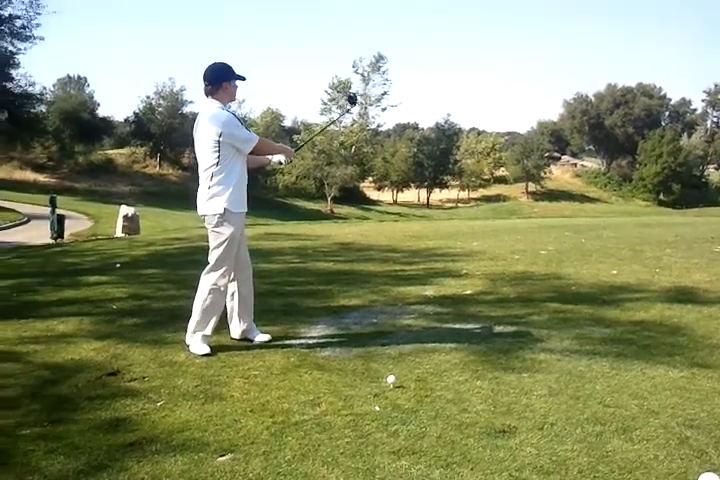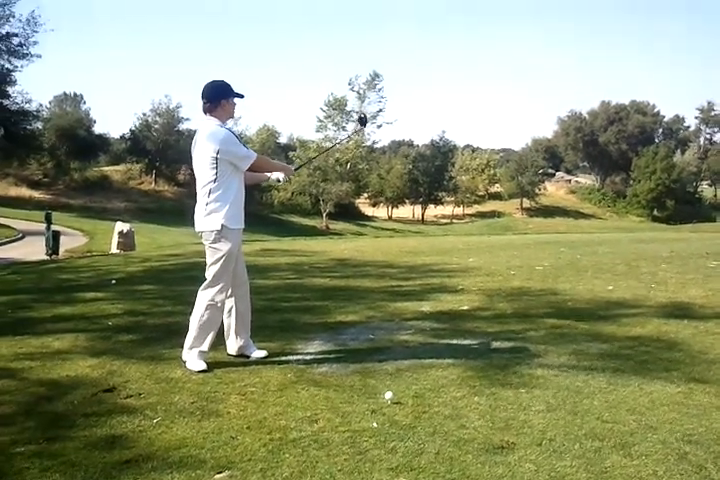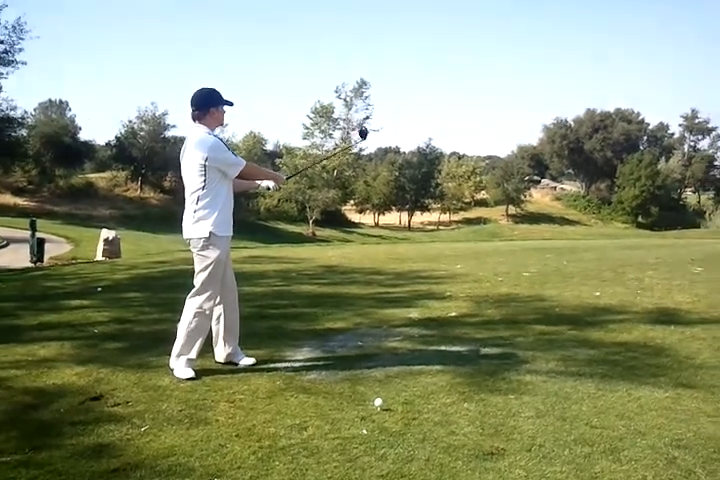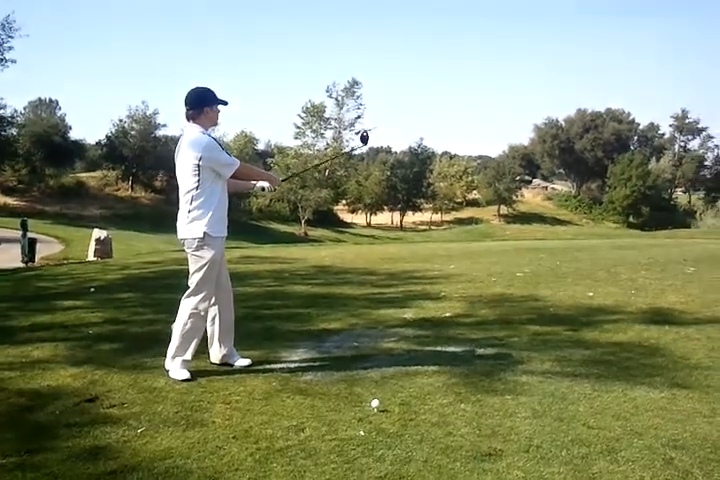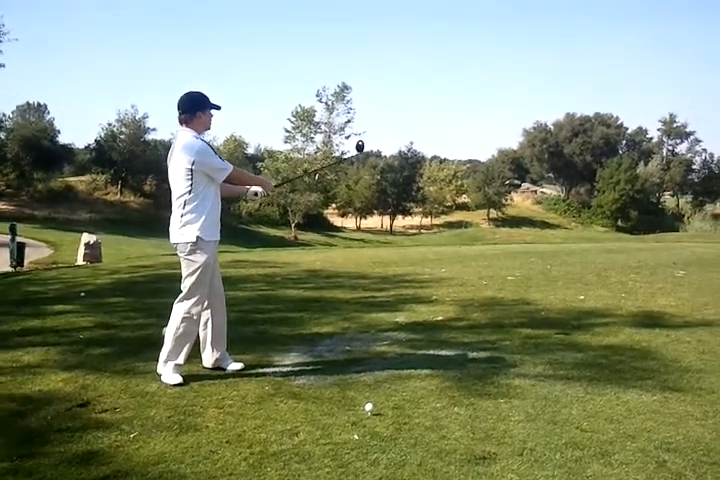
dt=0.1s
person 1, frame 1
left shoulder: (208, 116)
right shoulder: (222, 117)
right elbow: (258, 144)
left wrist: (271, 159)
right wrist: (284, 150)
left hip: (229, 206)
right hip: (223, 207)
left knee: (240, 269)
right knee: (219, 272)
left ankle: (242, 326)
right ankle: (197, 334)
person 1, frame 2
left shoulder: (206, 134)
right shoulder: (220, 135)
left elbow: (237, 175)
right elbow: (256, 161)
left wrist: (270, 176)
right wrist: (283, 168)
left hip: (226, 222)
right hip: (220, 224)
left knee: (237, 285)
right knee: (216, 288)
left ankle: (239, 342)
right ankle: (193, 350)
person 1, frame 3
left shoulder: (195, 141)
right shoulder: (208, 142)
left elbow: (226, 183)
right elbow: (245, 169)
left wrist: (260, 184)
right wrist: (273, 176)
left hip: (214, 230)
right hip: (208, 231)
left knee: (226, 292)
right knee: (204, 295)
left ankle: (227, 349)
right ankle: (181, 358)
person 1, frame 4
left shoulder: (190, 141)
right shoulder: (202, 142)
left elbow: (221, 182)
right elbow: (239, 170)
left wrist: (255, 185)
right wrist: (268, 177)
left hip: (208, 230)
right hip: (202, 231)
left knee: (221, 293)
right knee: (199, 297)
left ankle: (223, 350)
right ankle: (176, 359)
person 1, frame 5
left shoulder: (183, 145)
right shoulder: (195, 146)
left elbow: (215, 187)
right elbow: (232, 174)
left wrist: (248, 190)
right wrist: (261, 182)
left hip: (201, 235)
right hip: (195, 235)
left knee: (213, 297)
right knee: (191, 301)
left ankle: (215, 354)
right ankle: (168, 363)
